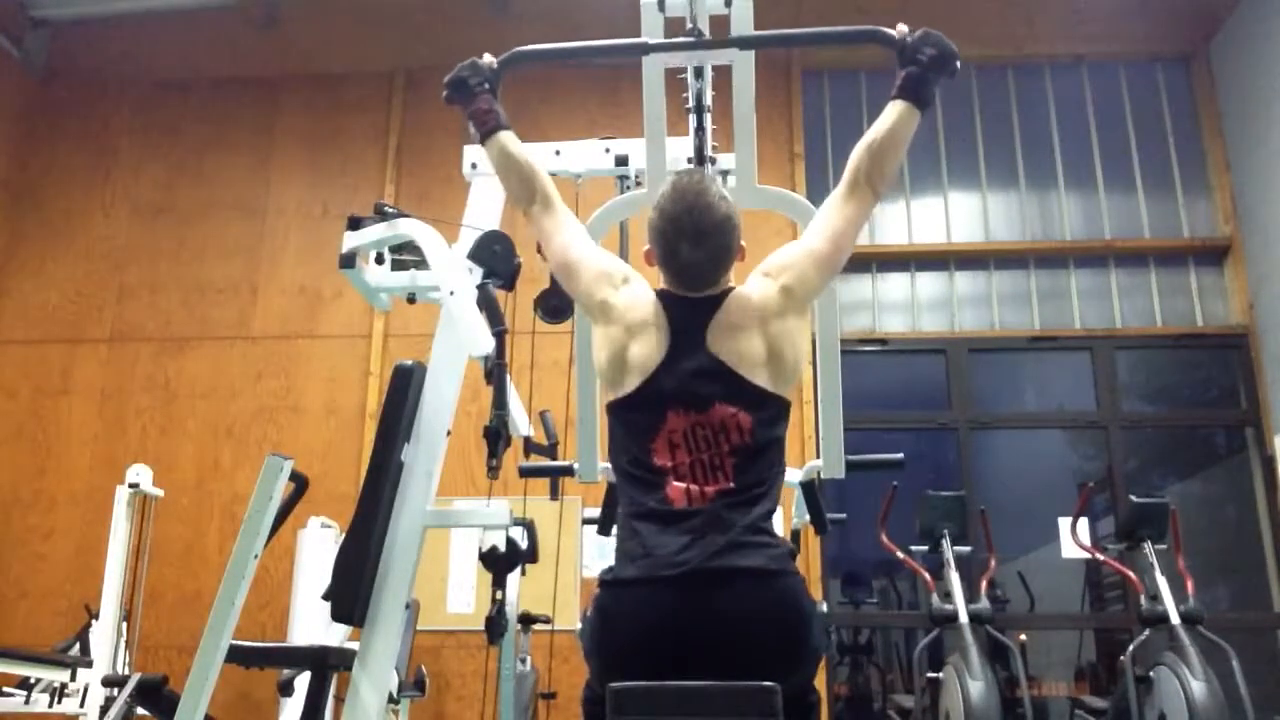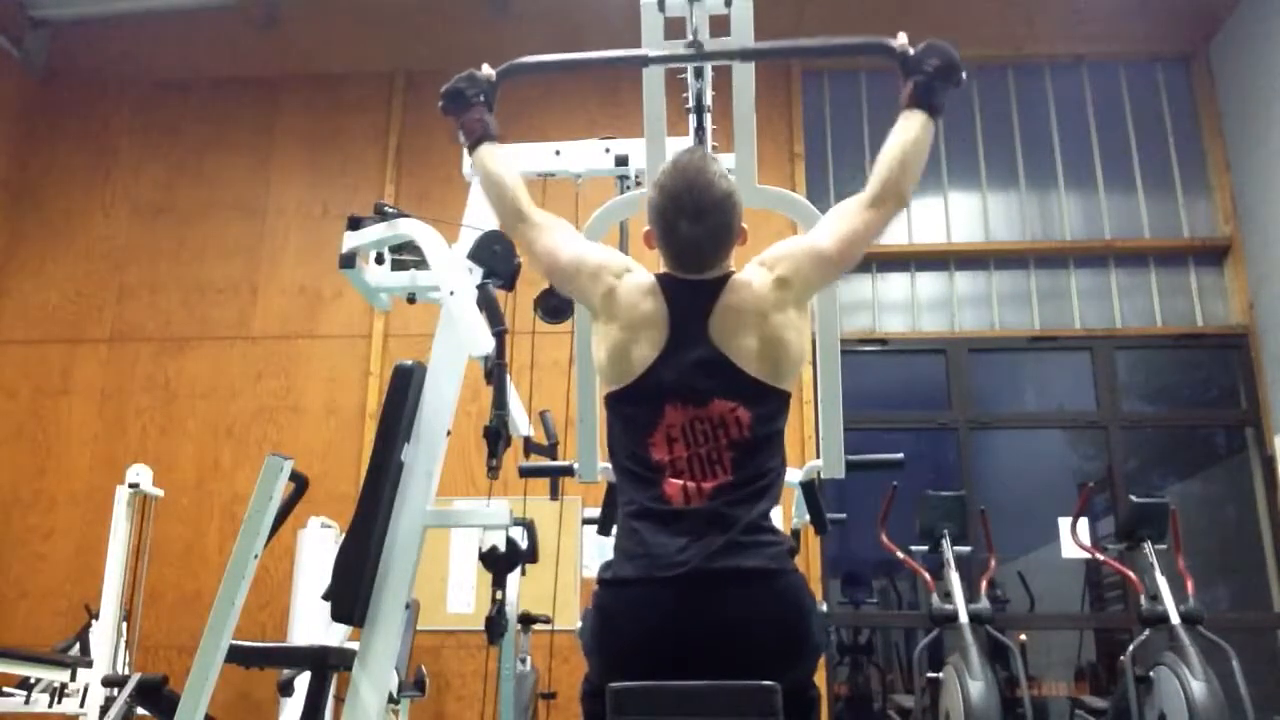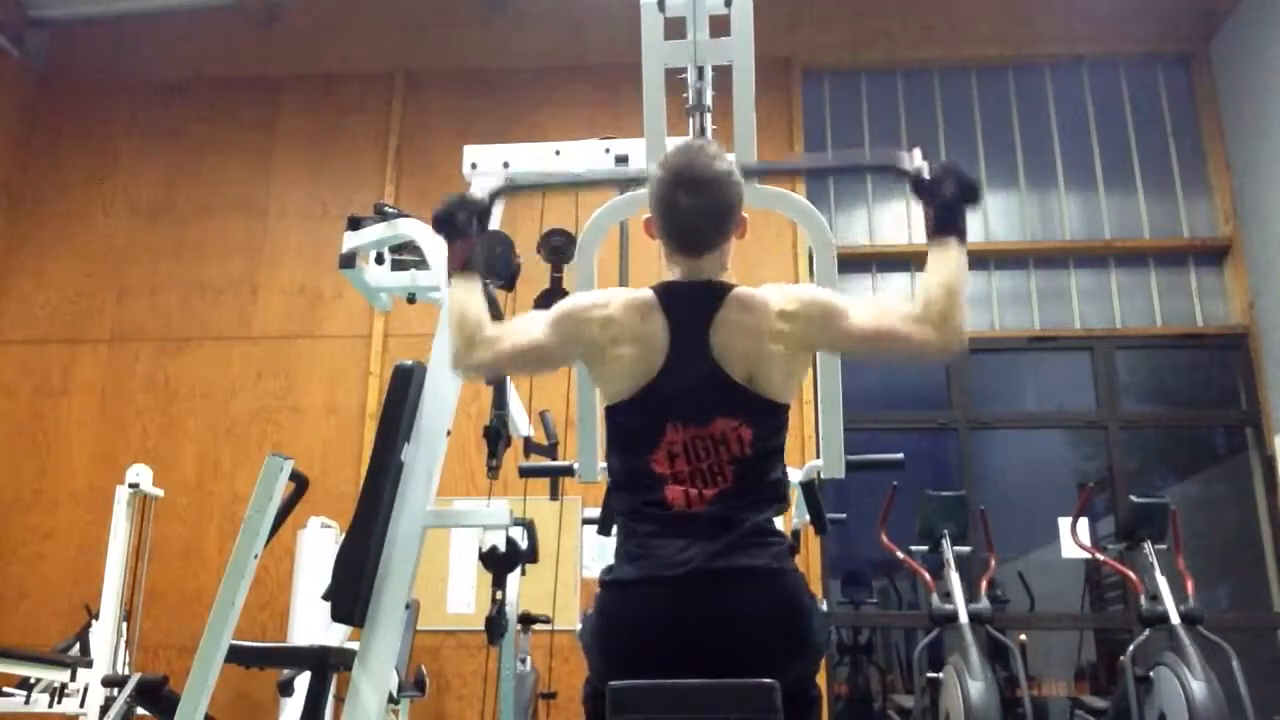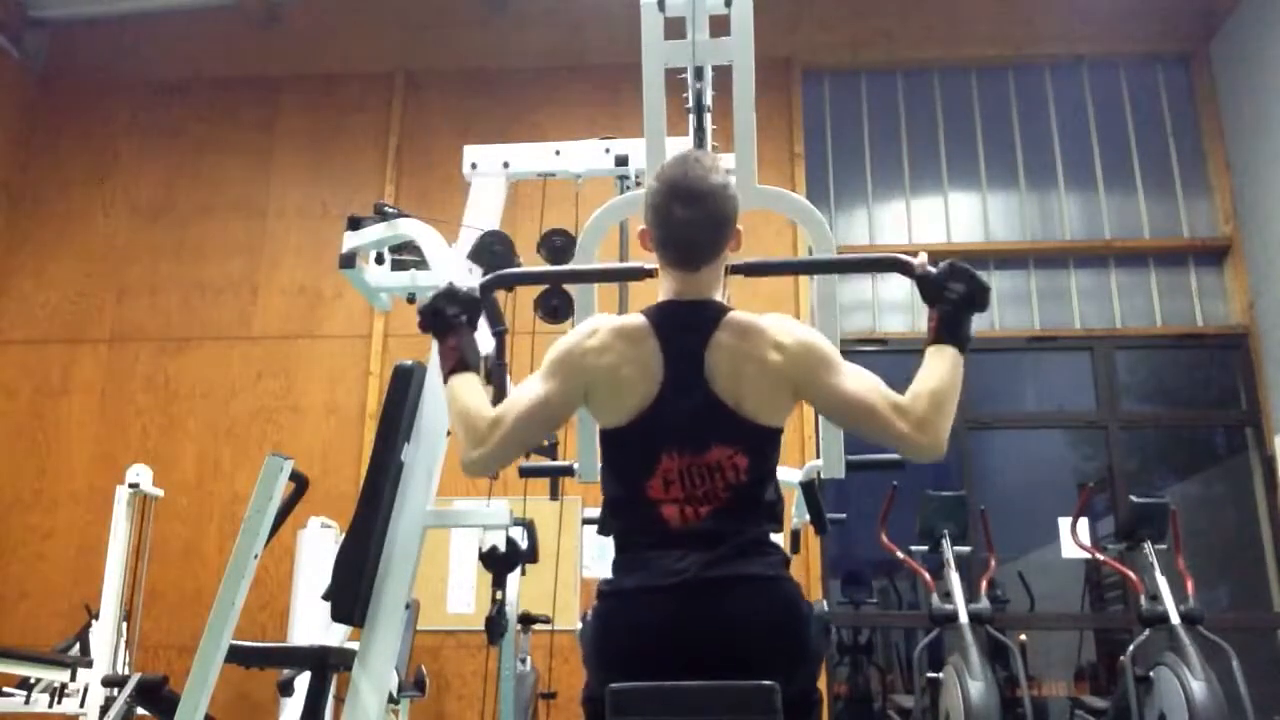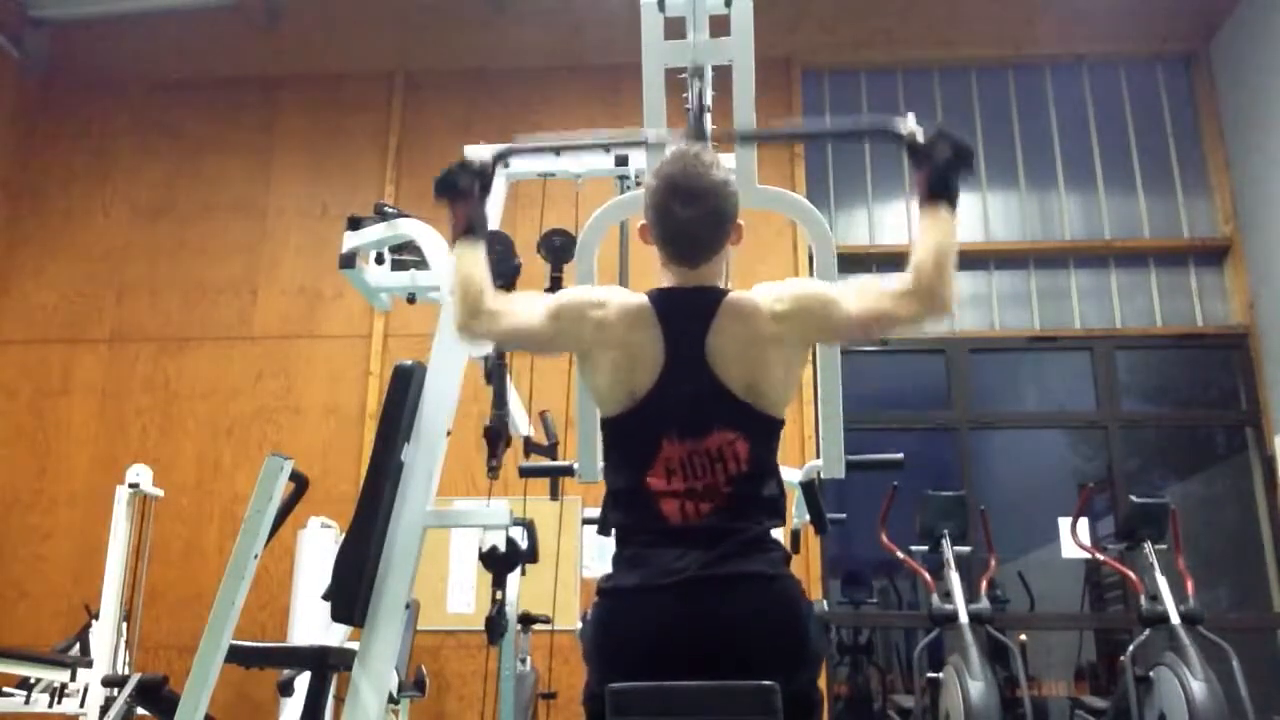
dt=0.4s
person 1, frame 1
left shoulder: (621, 312)
right shoulder: (772, 307)
left elbow: (540, 201)
right elbow: (861, 186)
left wrist: (485, 113)
right wrist: (913, 86)
left hip: (638, 607)
right hip: (761, 604)
person 1, frame 2
left shoulder: (614, 297)
right shoulder: (777, 294)
left elbow: (519, 212)
right elbow: (882, 196)
left wrist: (476, 122)
right wrist: (920, 96)
left hip: (636, 603)
right hip: (761, 600)
person 1, frame 3
left shoulder: (604, 320)
right shoulder: (787, 317)
left elbow: (473, 349)
right elbow: (940, 328)
left wrist: (464, 252)
right wrist: (945, 219)
left hip: (639, 609)
right hip: (761, 604)
person 1, frame 4
left shoulder: (597, 347)
right shoulder: (781, 346)
left elbow: (479, 451)
right elbow: (923, 435)
left wrist: (459, 348)
right wrist: (947, 329)
left hip: (636, 620)
right hip: (759, 616)
person 1, frame 5
left shoulder: (602, 324)
right shoulder: (779, 321)
left elbow: (478, 315)
right elbow: (925, 294)
left wrist: (468, 215)
right wrist: (937, 188)
left hip: (638, 615)
right hip: (758, 610)
